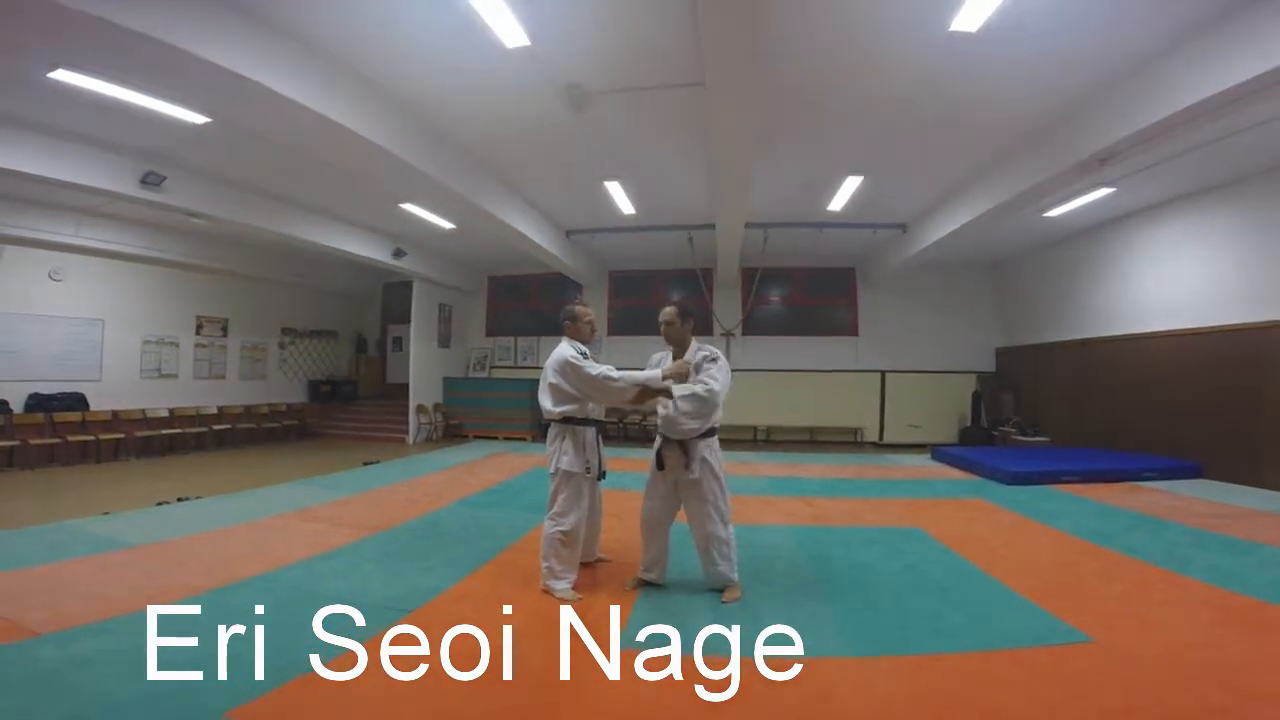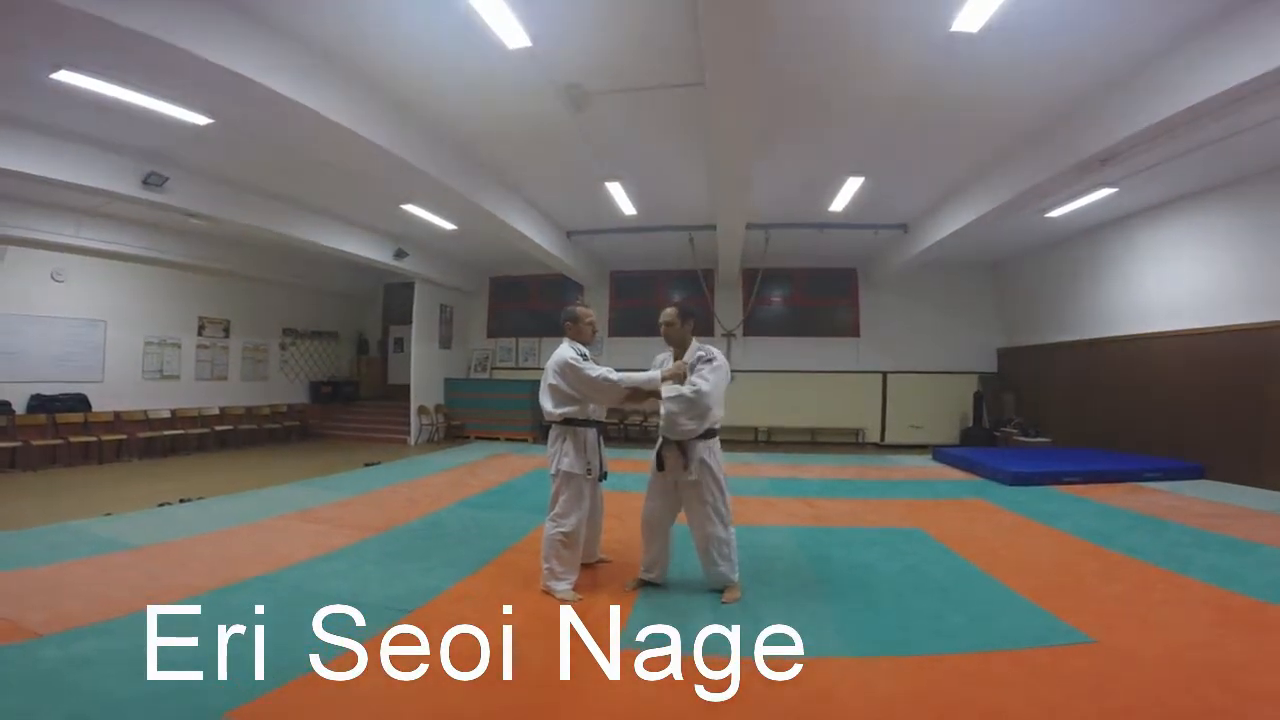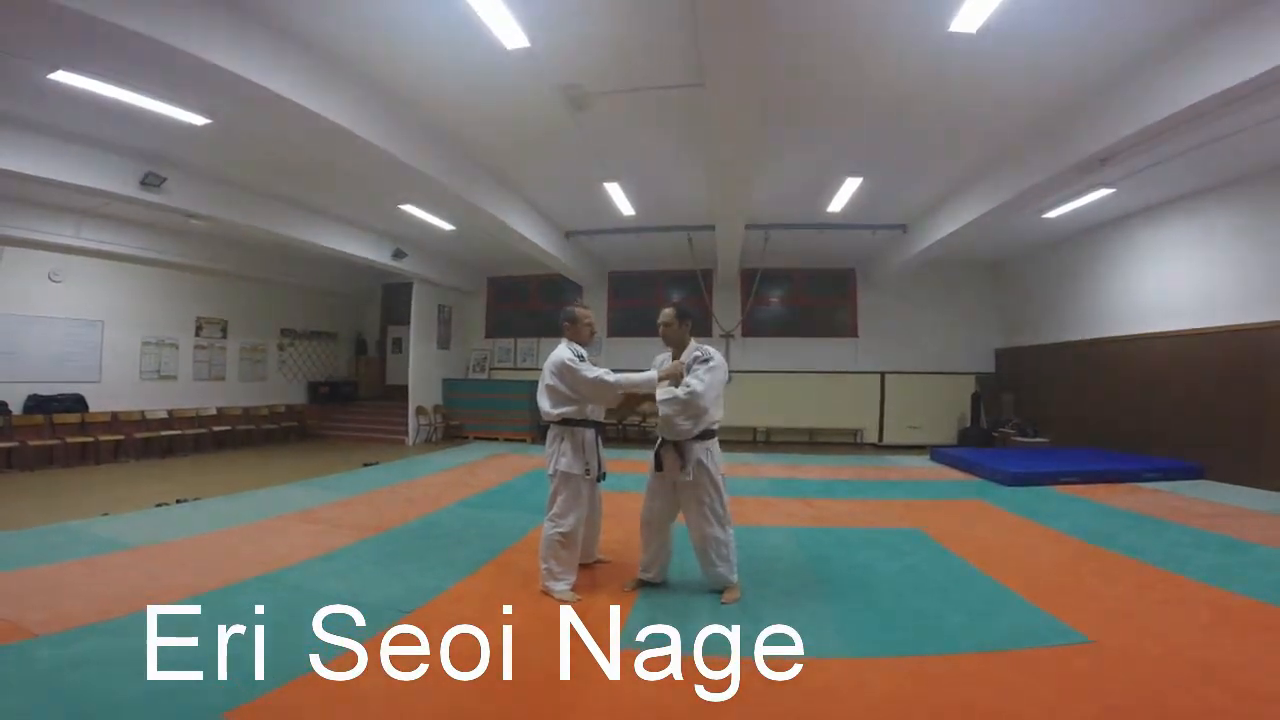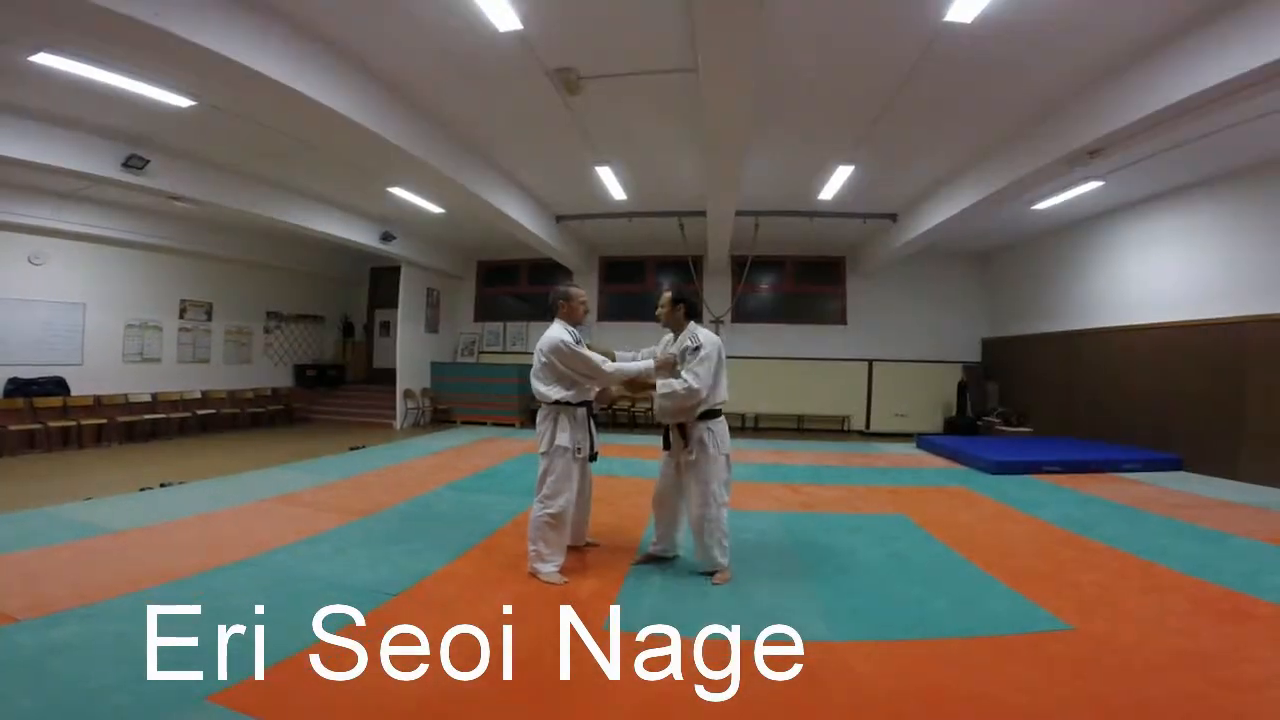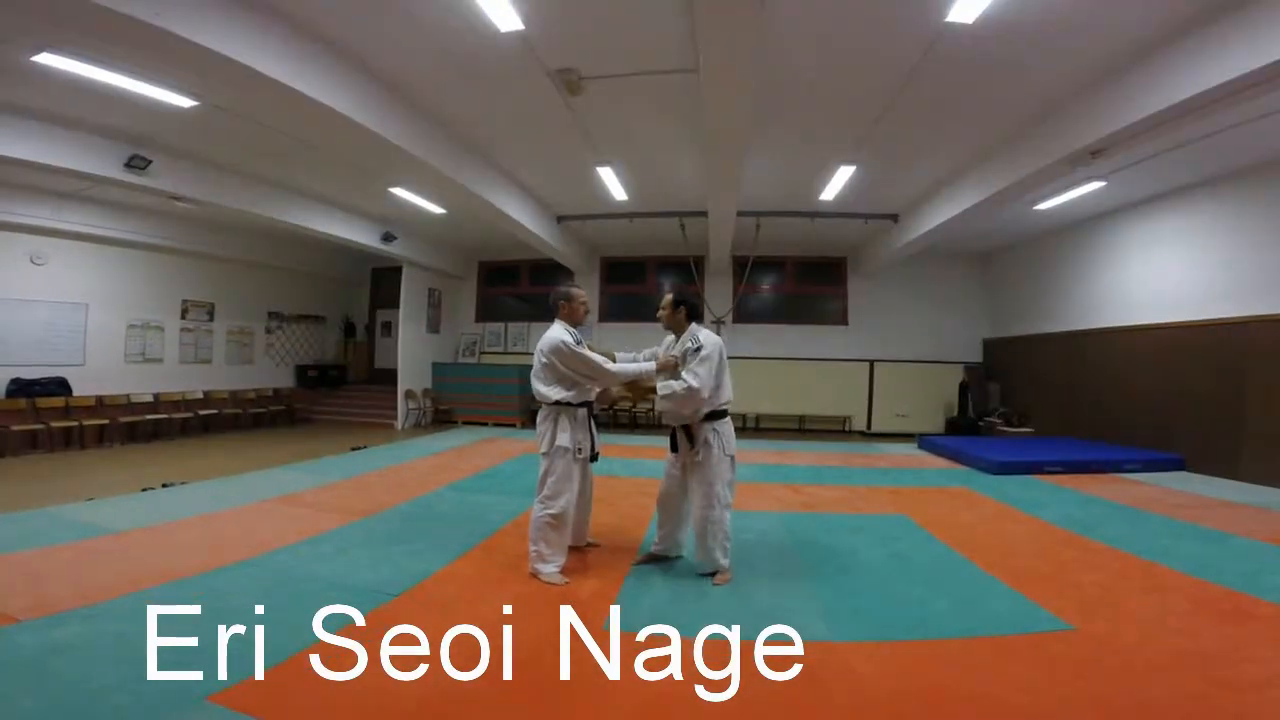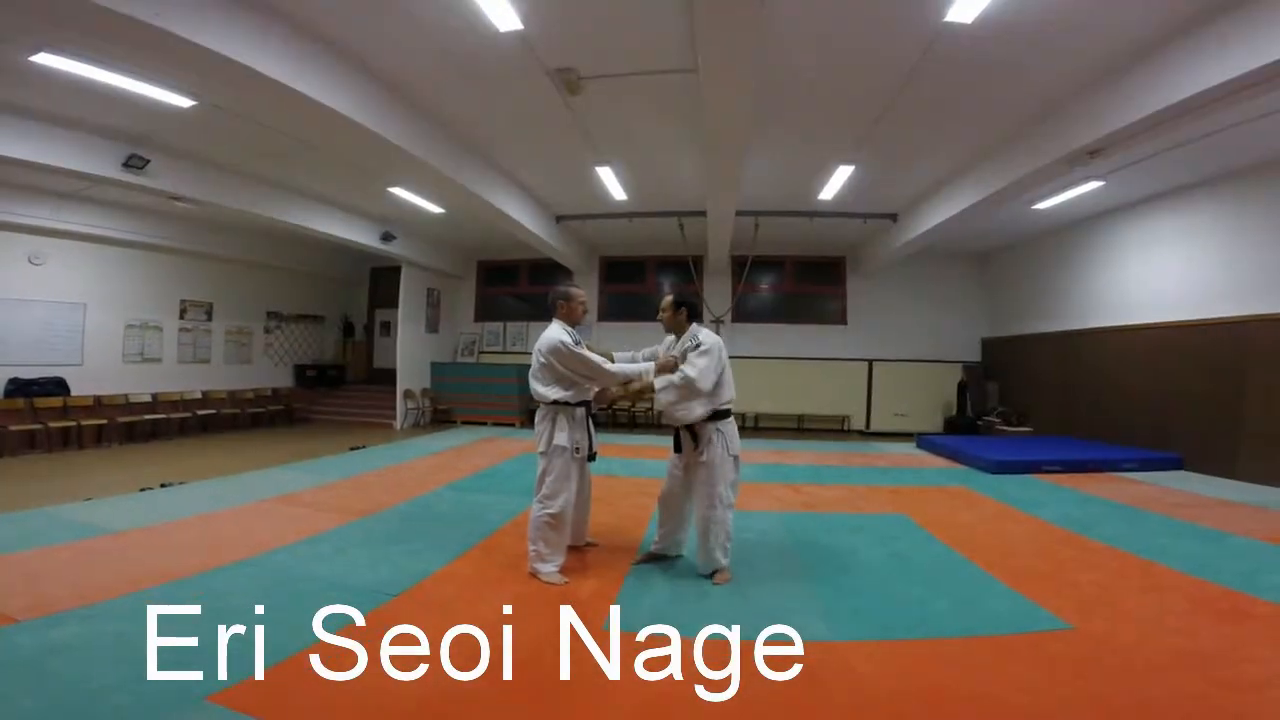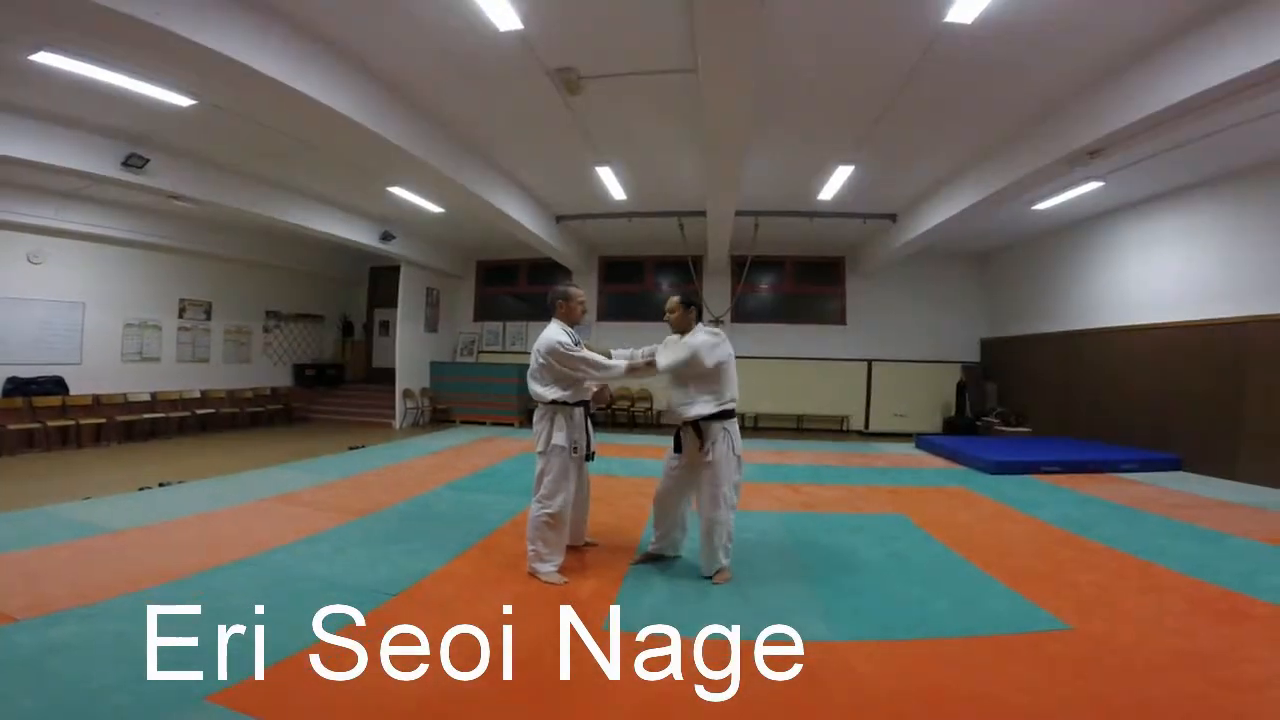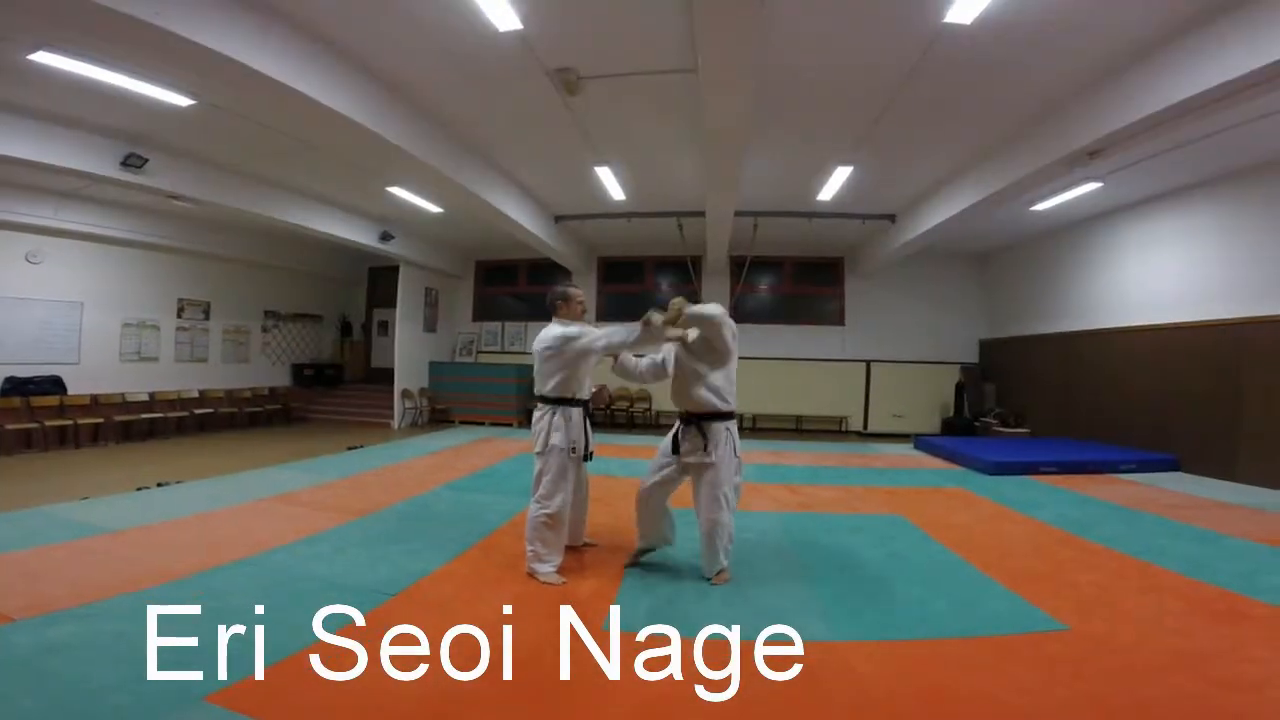
dt=0.1s
person 1, frame 1
left shoulder: (576, 355)
right shoulder: (566, 358)
left elbow: (599, 389)
right elbow: (611, 381)
right wrist: (664, 374)
left hip: (583, 437)
right hip: (570, 440)
left knee: (589, 502)
right knee: (566, 511)
left ankle: (586, 553)
right ankle: (556, 579)
person 1, frame 2
left shoulder: (578, 356)
right shoulder: (567, 359)
left elbow: (599, 390)
right elbow: (611, 383)
right wrist: (663, 375)
left hip: (585, 438)
right hip: (571, 441)
left knee: (590, 504)
right knee: (567, 513)
left ankle: (587, 554)
right ankle: (556, 580)
person 1, frame 3
left shoulder: (575, 356)
right shoulder: (564, 360)
left elbow: (595, 391)
right elbow: (608, 384)
right wrist: (660, 375)
left hip: (583, 438)
right hip: (570, 441)
left knee: (588, 504)
right knee: (566, 513)
left ankle: (585, 554)
right ankle: (555, 580)
person 1, frame 4
left shoulder: (568, 336)
right shoulder: (558, 340)
right elbow: (601, 370)
left wrist: (596, 390)
right wrist: (654, 364)
left hip: (575, 420)
right hip: (560, 424)
left knee: (579, 486)
right knee: (555, 494)
left ankle: (575, 537)
right ankle: (543, 562)
person 1, frame 5
left shoulder: (568, 337)
right shoulder: (558, 341)
right elbow: (603, 370)
left wrist: (598, 390)
right wrist: (656, 366)
left hip: (575, 420)
right hip: (561, 424)
left knee: (580, 486)
right knee: (556, 495)
left ankle: (575, 537)
right ankle: (544, 563)
person 1, frame 6
left shoulder: (567, 336)
right shoulder: (556, 341)
right elbow: (602, 370)
left wrist: (597, 391)
right wrist: (655, 368)
left hip: (574, 420)
right hip: (559, 423)
left knee: (578, 486)
right knee: (554, 494)
left ankle: (575, 537)
right ankle: (543, 563)
person 1, frame 7
left shoulder: (565, 335)
right shoulder: (555, 341)
right elbow: (597, 367)
left wrist: (595, 390)
right wrist: (640, 366)
left hip: (572, 419)
right hip: (558, 423)
left knee: (577, 486)
right knee: (553, 494)
left ankle: (574, 537)
right ankle: (541, 562)
person 1, frame 8
left shoulder: (567, 336)
right shoulder: (557, 337)
right elbow: (604, 339)
left wrist: (591, 390)
right wrist: (648, 329)
left hip: (572, 418)
right hip: (557, 423)
left knee: (575, 486)
right knee: (552, 495)
left ankle: (572, 537)
right ankle: (541, 563)
person 2, frame 1
left shoulder: (710, 358)
right shoulder: (658, 361)
left elbow: (709, 394)
right elbow: (640, 392)
left wrist: (663, 391)
left hip: (699, 450)
right hip: (666, 449)
left knee: (711, 520)
right knee: (653, 517)
left ankle: (727, 579)
right ankle: (650, 573)
person 2, frame 2
left shoulder: (710, 358)
right shoulder: (662, 361)
left elbow: (699, 396)
right elbow: (652, 388)
left wrist: (653, 393)
left hip: (699, 451)
right hip: (669, 448)
left knee: (711, 521)
right knee: (655, 517)
left ankle: (728, 580)
right ankle: (652, 573)
person 2, frame 3
left shoulder: (708, 359)
right shoulder: (662, 361)
left elbow: (694, 397)
left wrist: (648, 397)
left hip: (697, 451)
right hip: (668, 449)
left knee: (709, 521)
right knee: (654, 517)
left ankle: (727, 580)
right ankle: (651, 573)
person 2, frame 4
left shoulder: (705, 341)
right shoulder: (670, 342)
left elbow: (693, 388)
right elbow: (643, 359)
left wrist: (649, 385)
right wrist: (607, 354)
left hip: (705, 433)
right hip: (680, 432)
left knee: (707, 502)
right knee: (666, 496)
left ankle: (717, 563)
right ankle: (663, 548)
person 2, frame 5
left shoulder: (706, 342)
right shoulder: (672, 344)
left elbow: (693, 388)
right elbow: (644, 361)
left wrist: (649, 389)
right wrist: (606, 356)
left hip: (710, 433)
right hip: (687, 433)
left knee: (710, 503)
right knee: (671, 496)
left ankle: (718, 564)
right ankle: (665, 549)
person 2, frame 6
left shoulder: (706, 342)
right shoulder: (672, 344)
left elbow: (691, 380)
right elbow: (642, 358)
left wrist: (648, 386)
right wrist: (605, 355)
left hip: (714, 433)
right hip: (689, 433)
left knee: (712, 503)
right knee: (673, 495)
left ankle: (718, 563)
right ankle: (666, 547)
person 2, frame 7
left shoulder: (713, 339)
right shoulder: (674, 343)
left elbow: (692, 354)
right elbow: (640, 356)
left wrist: (652, 364)
right wrist: (603, 354)
left hip: (717, 433)
right hip: (689, 433)
left knee: (716, 504)
right knee: (668, 495)
left ankle: (719, 564)
right ankle: (663, 548)
person 2, frame 8
left shoulder: (715, 340)
right shoulder: (673, 348)
left elbow: (715, 316)
right elbow: (643, 371)
left wrist: (681, 316)
right wrist: (616, 356)
left hip: (716, 434)
right hip: (684, 431)
left knee: (715, 507)
right knee: (651, 490)
left ankle: (718, 565)
right ankle: (653, 540)
